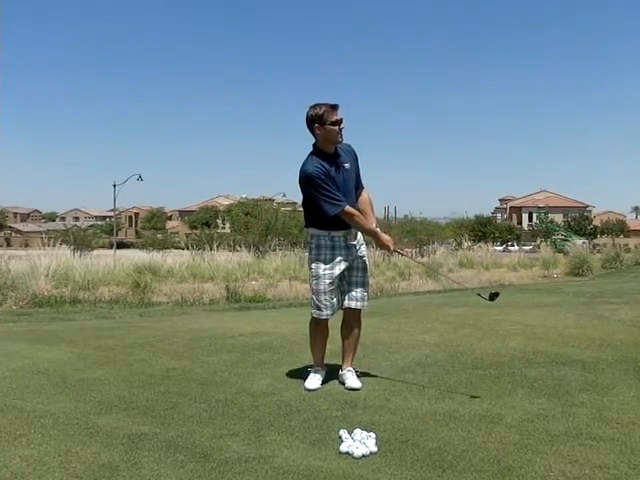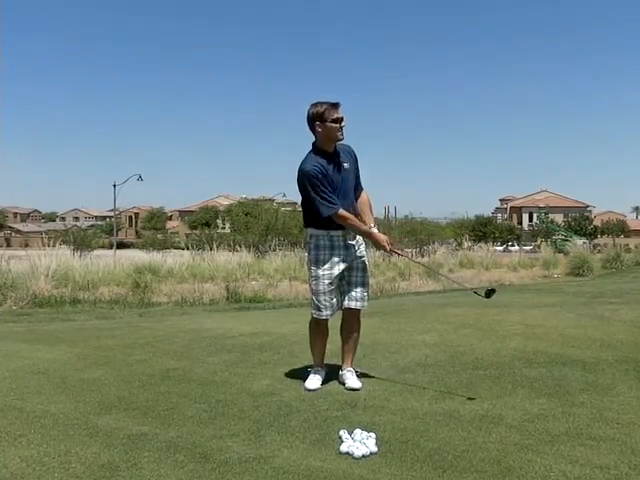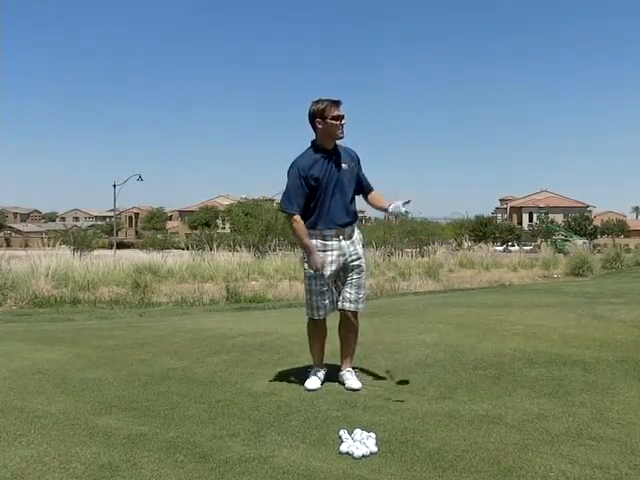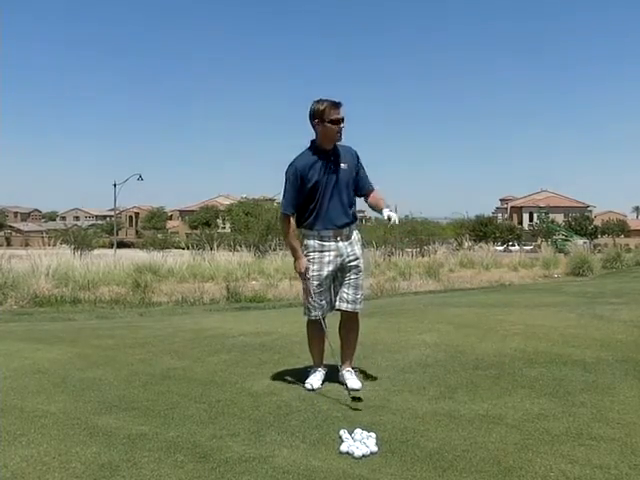
dt=0.4s
person 1, frame 1
left shoulder: (348, 152)
right shoulder: (312, 170)
left elbow: (360, 193)
right elbow: (345, 211)
left wrist: (375, 228)
right wrist: (377, 236)
left hip: (354, 238)
right hip: (325, 242)
left knee: (354, 309)
right knee: (321, 312)
left ankle: (347, 368)
right ankle: (317, 368)
person 1, frame 2
left shoulder: (348, 153)
right shoulder: (310, 169)
right elbow: (336, 213)
left wrist: (372, 226)
right wrist: (370, 234)
left hip: (355, 240)
right hip: (324, 243)
left knee: (353, 309)
right knee: (321, 312)
left ankle: (347, 368)
right ankle: (317, 368)
person 1, frame 3
left shoulder: (350, 156)
right shoulder: (302, 165)
left elbow: (367, 192)
right elbow: (293, 214)
left wrist: (389, 206)
right wrist: (310, 252)
left hip: (351, 240)
right hip: (320, 244)
left knee: (351, 310)
right knee: (317, 313)
left ankle: (347, 368)
right ankle: (317, 368)
person 1, frame 4
left shoulder: (350, 155)
right shoulder: (300, 165)
left elbow: (368, 193)
right elbow: (288, 214)
left wrist: (385, 209)
right wrist: (297, 255)
left hip: (350, 241)
right hip: (317, 245)
left knee: (351, 310)
right knee: (316, 313)
left ankle: (347, 368)
right ankle: (318, 368)
